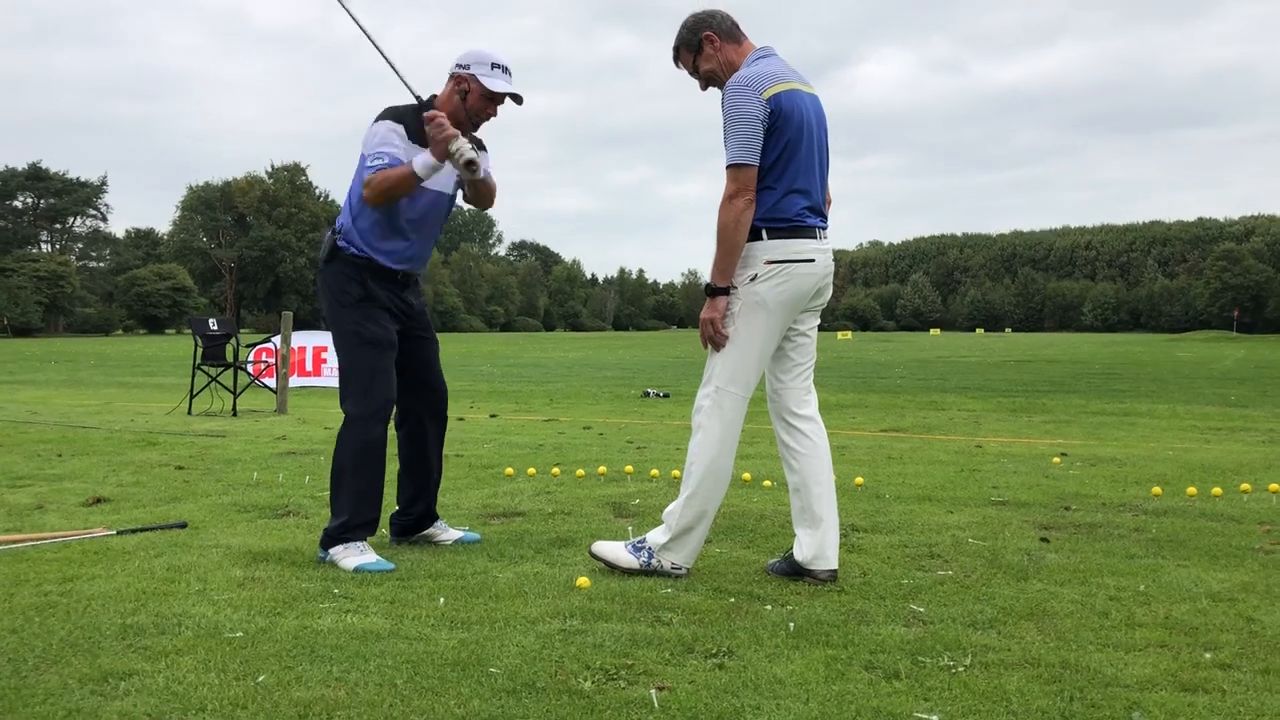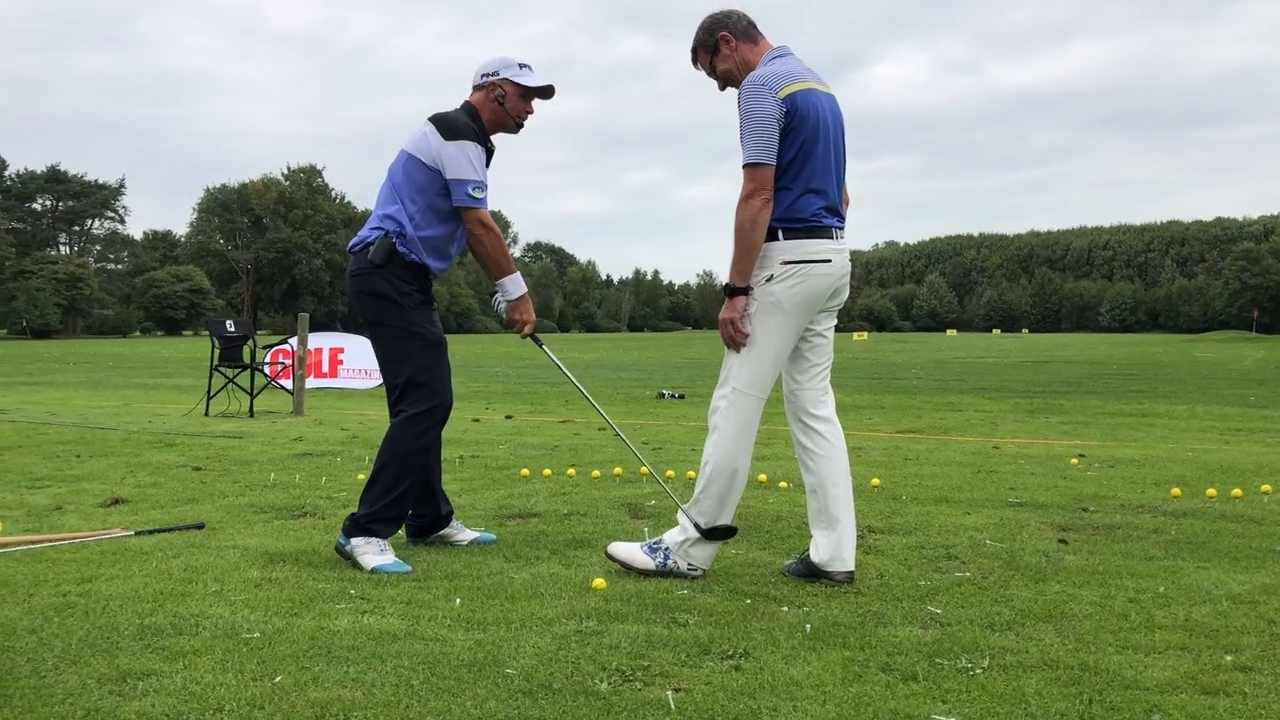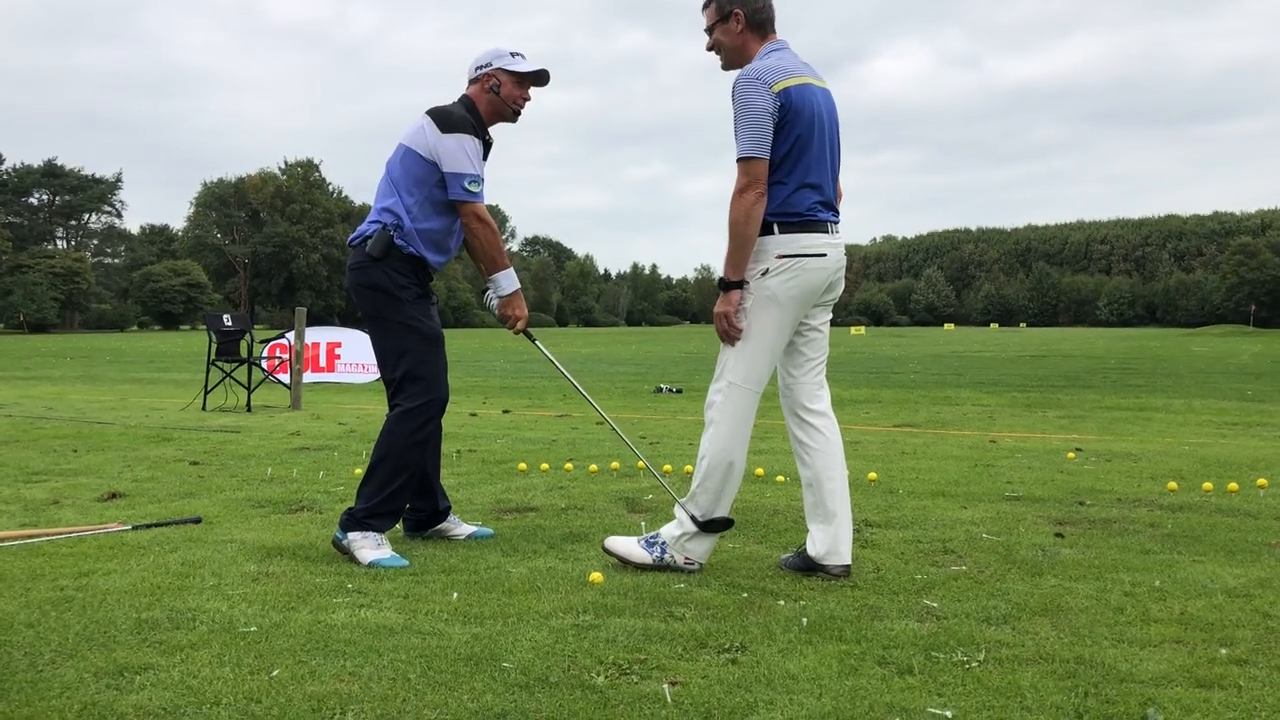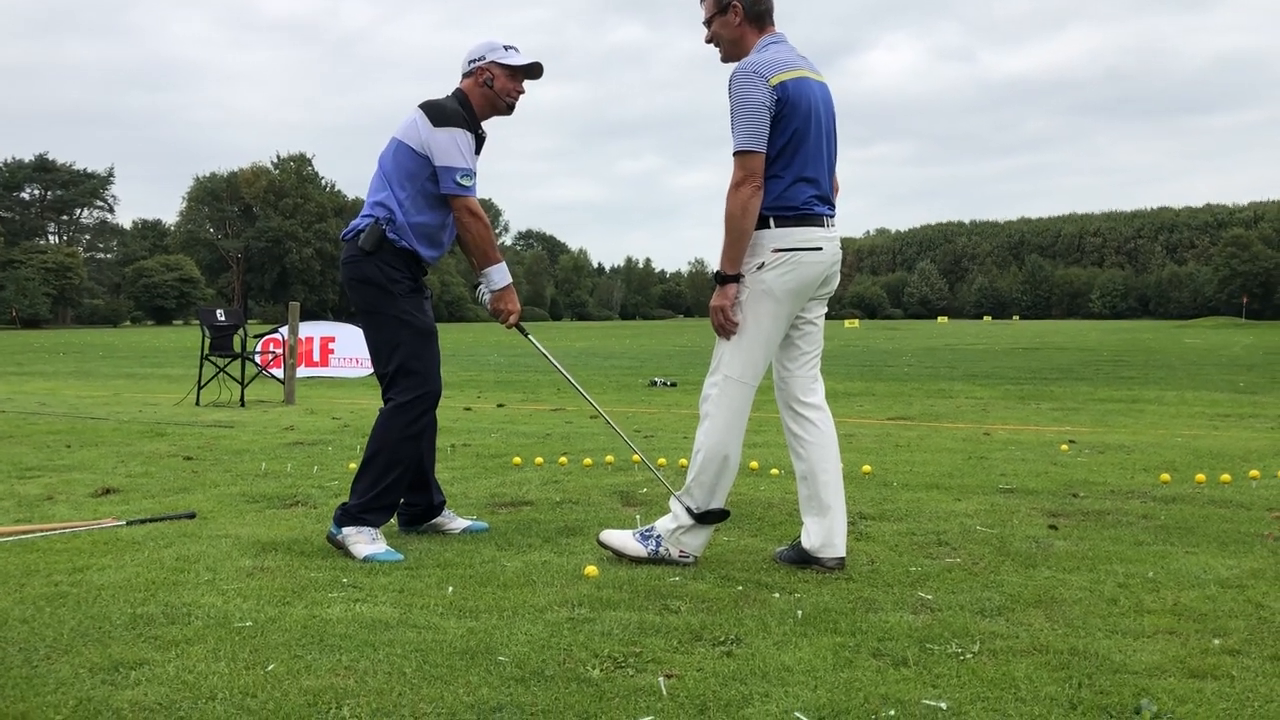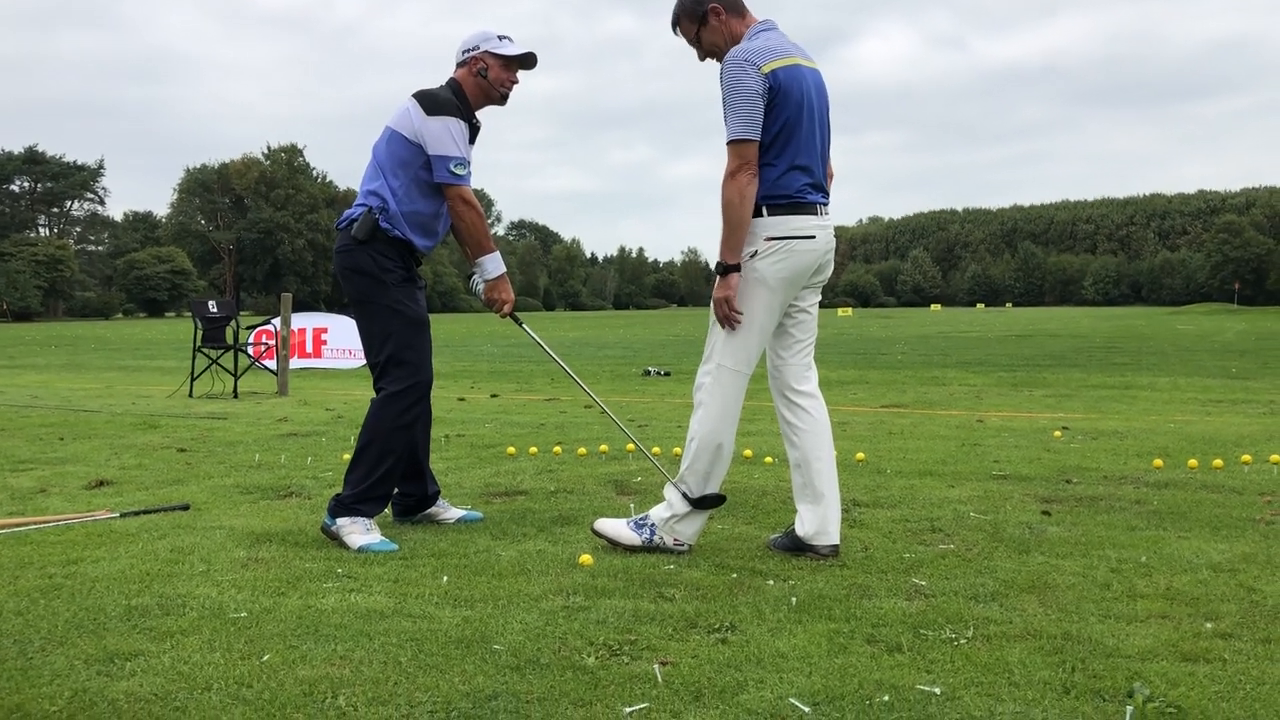
dt=0.5s
person 1, frame 1
left shoulder: (746, 85)
right shoulder: (801, 86)
left elbow: (741, 197)
left wrist: (716, 290)
left hip: (770, 261)
right hip: (813, 258)
left knee: (720, 404)
right knee: (797, 406)
left ankle: (671, 549)
right ankle: (817, 551)
person 1, frame 2
left shoulder: (762, 85)
right shoulder: (818, 85)
left elbow: (759, 195)
left wrist: (736, 290)
left hip: (787, 261)
right hip: (830, 259)
left knee: (735, 405)
right knee: (814, 407)
left ankle: (687, 548)
right ankle: (833, 553)
person 1, frame 3
left shoulder: (756, 79)
right shoulder: (814, 80)
left elbow: (752, 191)
left wrist: (730, 284)
left hip: (781, 255)
right hip: (825, 253)
left knee: (731, 400)
right knee: (809, 401)
left ankle: (685, 543)
right ankle: (830, 546)
person 1, frame 4
left shoulder: (754, 73)
right shoulder: (811, 74)
left elbow: (748, 183)
left wrist: (726, 278)
left hip: (778, 249)
right hip: (821, 247)
left knee: (727, 393)
right knee: (804, 395)
left ankle: (680, 535)
right ankle: (825, 539)
person 1, frame 5
left shoulder: (745, 61)
right shoulder: (804, 60)
left elbow: (743, 172)
left wrist: (728, 268)
left hip: (771, 236)
right hip: (815, 235)
left knee: (721, 381)
right knee: (798, 382)
left ankle: (674, 524)
right ankle: (819, 527)
person 2, frame 1
left shoulder: (472, 148)
right shoulder: (396, 123)
left elbow: (483, 197)
right elbow: (374, 193)
left wrist: (461, 156)
right wrist: (429, 158)
left hip: (401, 283)
right hip: (356, 278)
left knee: (428, 403)
right knee: (372, 404)
left ankle: (415, 519)
right ankle: (344, 536)
person 2, frame 2
left shoulder: (465, 139)
right shoulder: (457, 133)
left elbow: (475, 231)
right elbow: (480, 225)
left wrist: (506, 293)
right wrist: (517, 291)
left hip: (397, 277)
right hip: (390, 276)
left knee: (424, 401)
right knee: (425, 401)
left ankle: (430, 518)
right ankle: (365, 531)
person 2, frame 3
left shoulder: (464, 132)
right shoulder: (454, 126)
left elbow: (468, 226)
right elbow: (475, 219)
left wrist: (498, 289)
right wrist: (509, 287)
left hip: (401, 272)
right hip: (389, 269)
left knee: (424, 395)
right knee: (421, 395)
left ankle: (427, 513)
right ankle: (362, 525)
person 2, frame 4
left shoulder: (460, 126)
right shoulder: (447, 119)
left elbow: (460, 218)
right elbow: (467, 213)
left wrist: (490, 283)
right wrist: (502, 282)
left hip: (397, 266)
right hip: (381, 262)
left knee: (419, 389)
right knee: (413, 389)
left ankle: (422, 508)
right ankle: (356, 520)
person 2, frame 5
left shoulder: (454, 117)
right shoulder: (440, 108)
left elbow: (455, 209)
right elbow: (461, 202)
left wrist: (485, 273)
right wrist: (496, 271)
left hip: (392, 256)
right hip: (375, 252)
left knee: (413, 379)
right knee: (404, 380)
left ankle: (416, 497)
right ankle: (351, 510)
